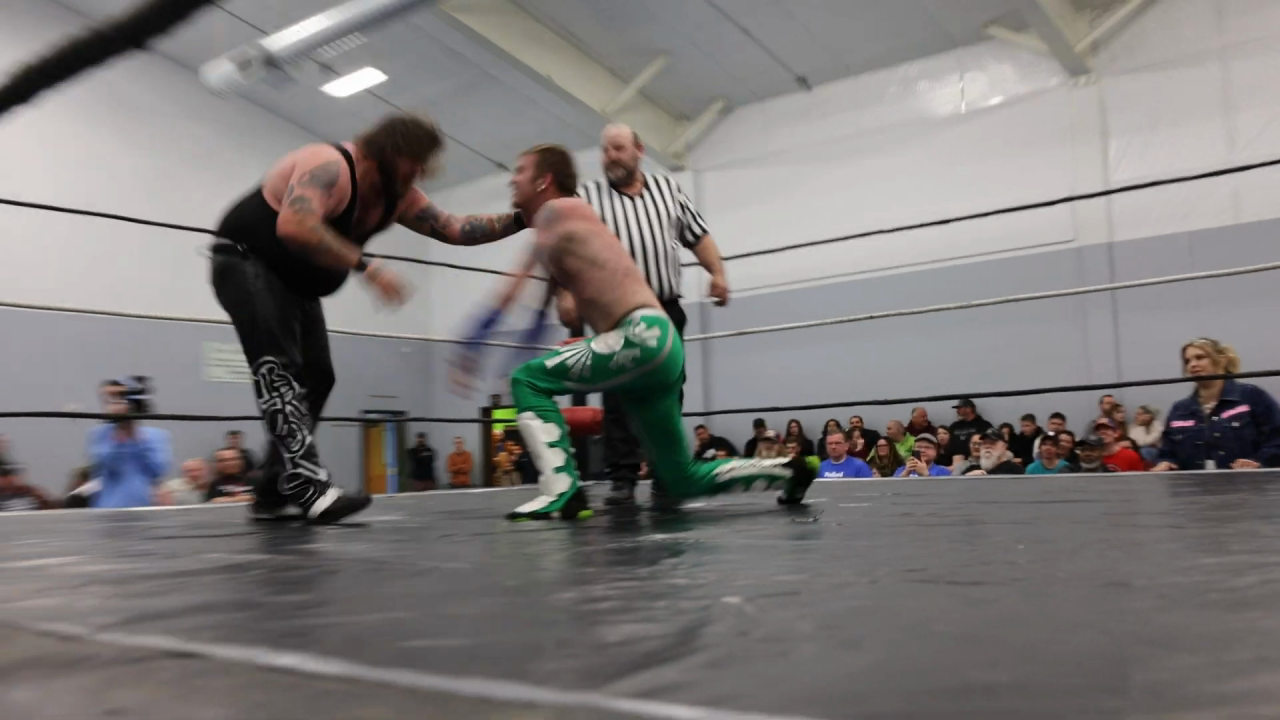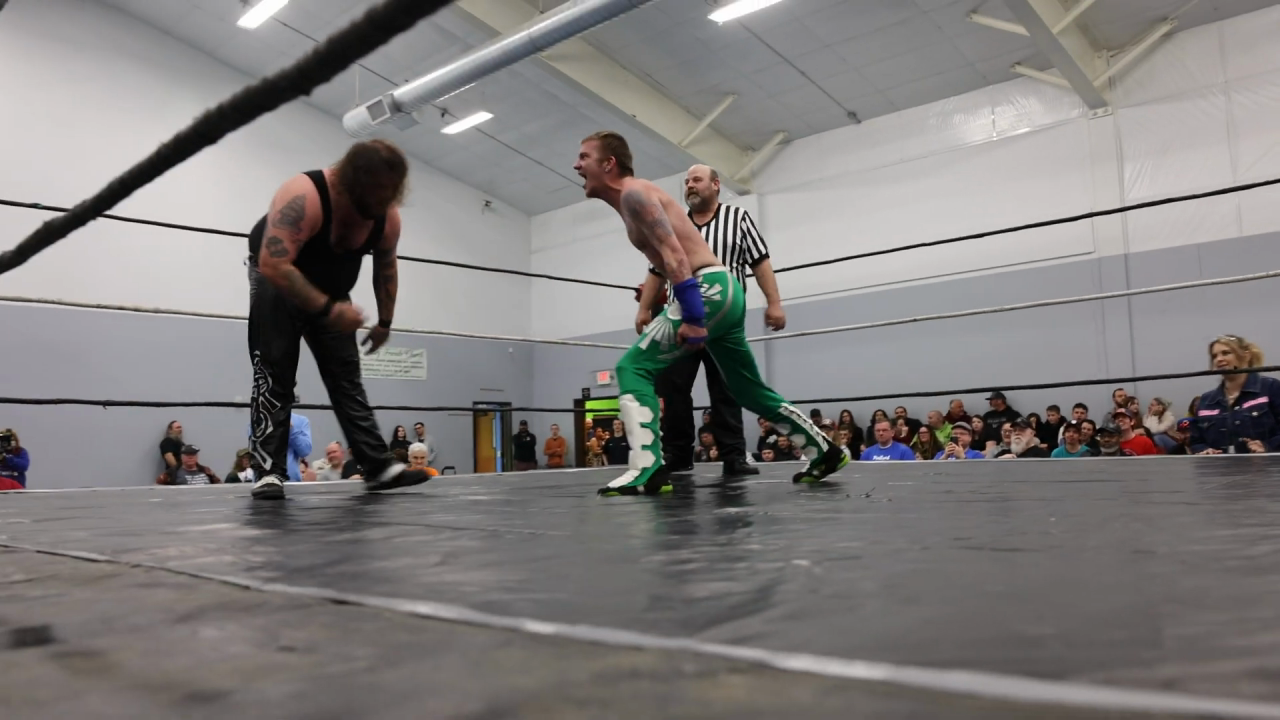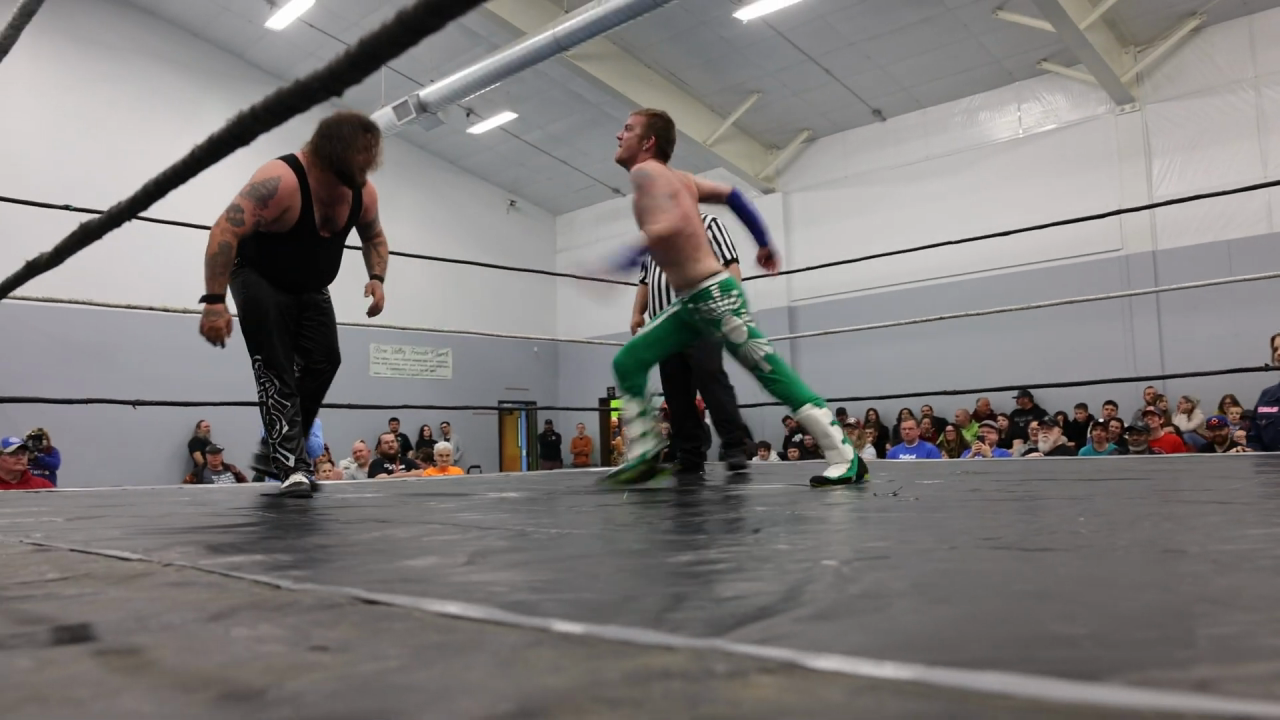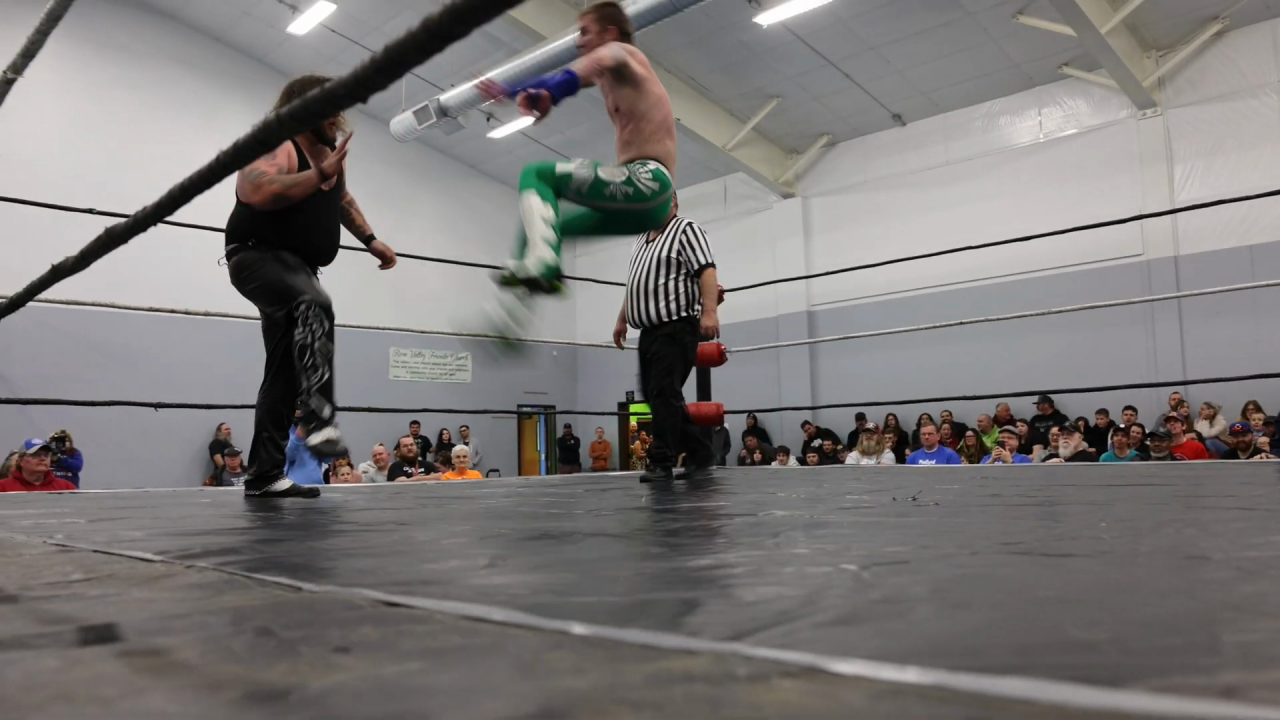
dt=0.5s
person 1, frame 1
left shoulder: (395, 195)
right shoulder: (331, 168)
left elbow: (451, 229)
right elbow: (295, 228)
left wrist: (515, 223)
right wrist: (367, 267)
left hip: (296, 282)
right hip: (246, 261)
left knee: (315, 376)
right knee: (280, 368)
left ankle: (275, 494)
right ankle: (315, 491)
person 1, frame 2
left shoulder: (386, 217)
right shoulder: (303, 196)
left elbow: (386, 268)
right elbow: (273, 265)
left wrist: (384, 322)
right wrist: (327, 309)
left hip: (329, 295)
right hip: (276, 280)
left knee: (345, 372)
right knee: (274, 365)
left ankle: (379, 466)
right ankle: (268, 470)
person 1, frame 3
left shoulder: (361, 190)
right shoulder: (280, 180)
left elbow: (374, 238)
right elbow: (224, 233)
left wrist: (376, 278)
right wrist: (214, 301)
left hip: (310, 289)
right hip: (260, 281)
left knee: (323, 363)
right knee: (277, 374)
left ankle: (279, 454)
right ankle: (291, 469)
person 1, frame 4
left shoulder: (330, 150)
right shoulder: (273, 143)
left elbow: (342, 199)
right elbow: (260, 194)
left wrist: (370, 240)
right wrist: (320, 174)
left hip: (297, 264)
right hip: (258, 257)
left knee: (286, 366)
right knee: (315, 305)
left ankle: (265, 475)
right ankle: (320, 423)
person 2, frame 1
left shoulder: (558, 210)
right shoulder: (571, 225)
left elbow: (518, 282)
right elbow: (556, 297)
left wrist: (472, 346)
left hip: (644, 339)
right hip: (655, 347)
left knee: (526, 383)
left ankle: (560, 493)
right ankle: (788, 469)
person 2, frame 2
left shoulder: (634, 193)
right shoulder: (631, 203)
left elbow: (673, 253)
left wrist: (691, 317)
right wrist: (693, 313)
left hip: (709, 288)
right hip: (723, 291)
left knee: (633, 367)
right knee: (749, 391)
left ankle: (646, 469)
right ankle: (823, 450)
person 2, frame 3
left shoulder: (646, 172)
right shoulder: (678, 179)
left elbow: (665, 225)
right elbow: (732, 195)
left wrist: (623, 265)
right wrist: (762, 241)
left hip: (717, 298)
right hip: (692, 302)
left knee: (778, 382)
right knee: (628, 363)
left ankle: (845, 458)
right ankle: (644, 455)
person 2, frame 4
left shoulder: (618, 54)
right shoulder: (615, 68)
left elbow: (569, 76)
right elbow: (566, 79)
left wrist: (511, 87)
left hip: (645, 182)
right hip: (647, 200)
left knee: (535, 175)
right knee: (555, 226)
left ankle: (539, 267)
right ankle: (507, 319)
person 3, frame 1
left shoulder: (668, 189)
right shoulder: (587, 196)
left elbow: (698, 235)
left wrist: (717, 273)
left hip: (665, 309)
right knee: (619, 393)
right ankle: (622, 478)
person 3, frame 2
left shoulder: (737, 217)
left elbow: (760, 262)
right elbow: (656, 272)
left wrist: (773, 303)
right wrist: (644, 309)
left knee: (725, 389)
right knee: (672, 385)
left ankle: (734, 457)
right ankle: (677, 457)
person 3, frame 3
left shoulder: (707, 224)
left elbow: (730, 265)
right elbow: (646, 280)
right wrist: (638, 312)
left knee: (711, 380)
right knee: (676, 392)
left ankle: (736, 446)
right ankle: (689, 456)
person 3, frame 4
left shoulder: (686, 230)
right shoulder: (642, 241)
left elbow: (707, 270)
left wrist: (709, 312)
right wrist: (621, 321)
left hip: (675, 329)
right hip: (649, 331)
left knee: (665, 392)
right knee: (654, 394)
left ankle: (662, 462)
right ankle: (699, 455)
